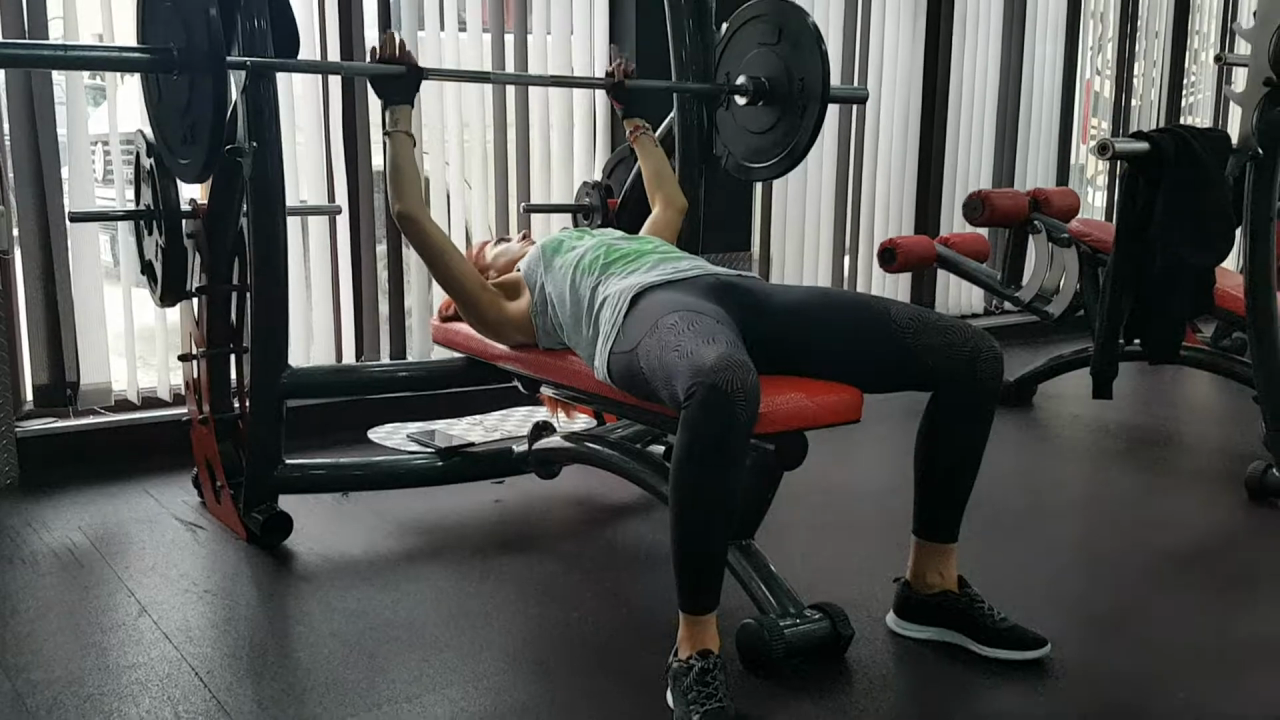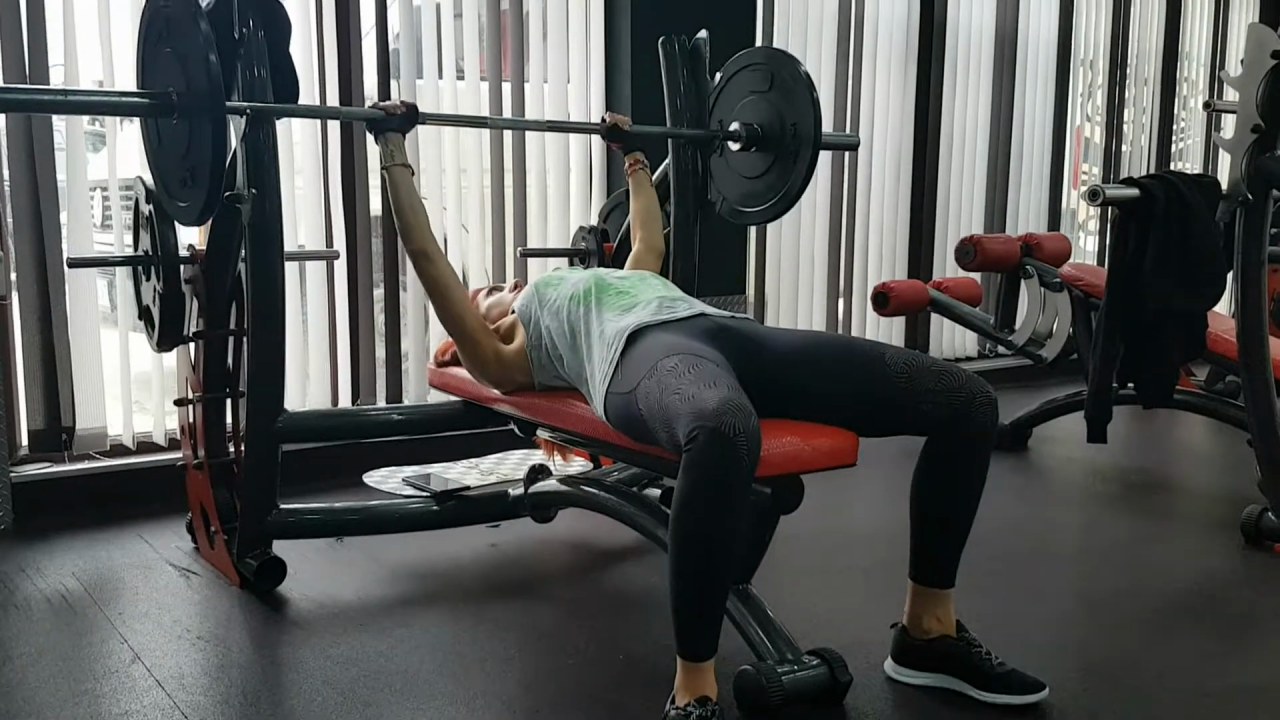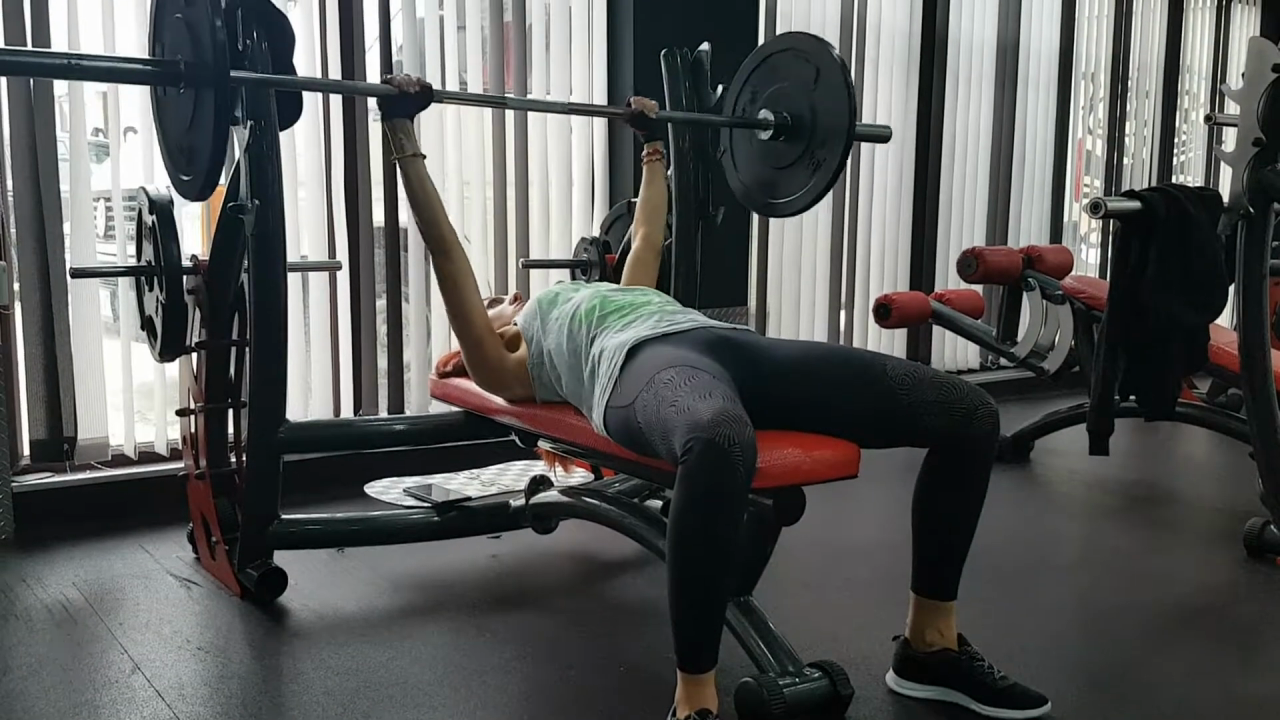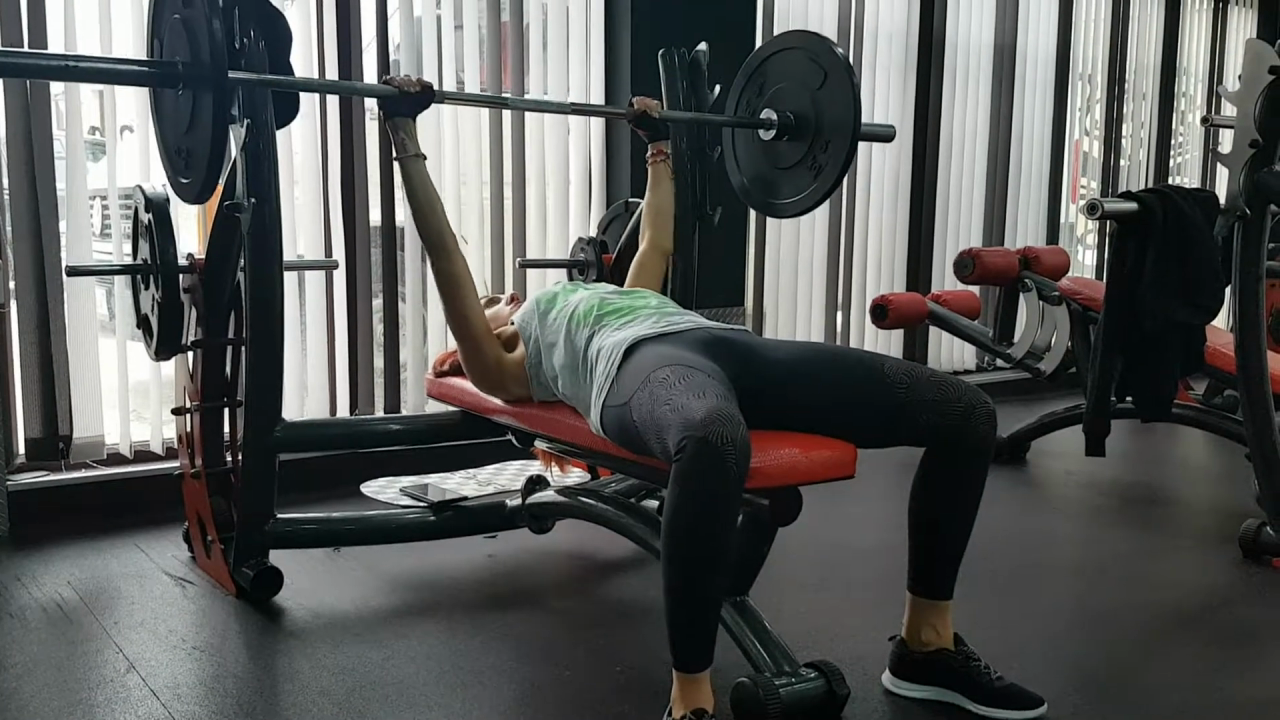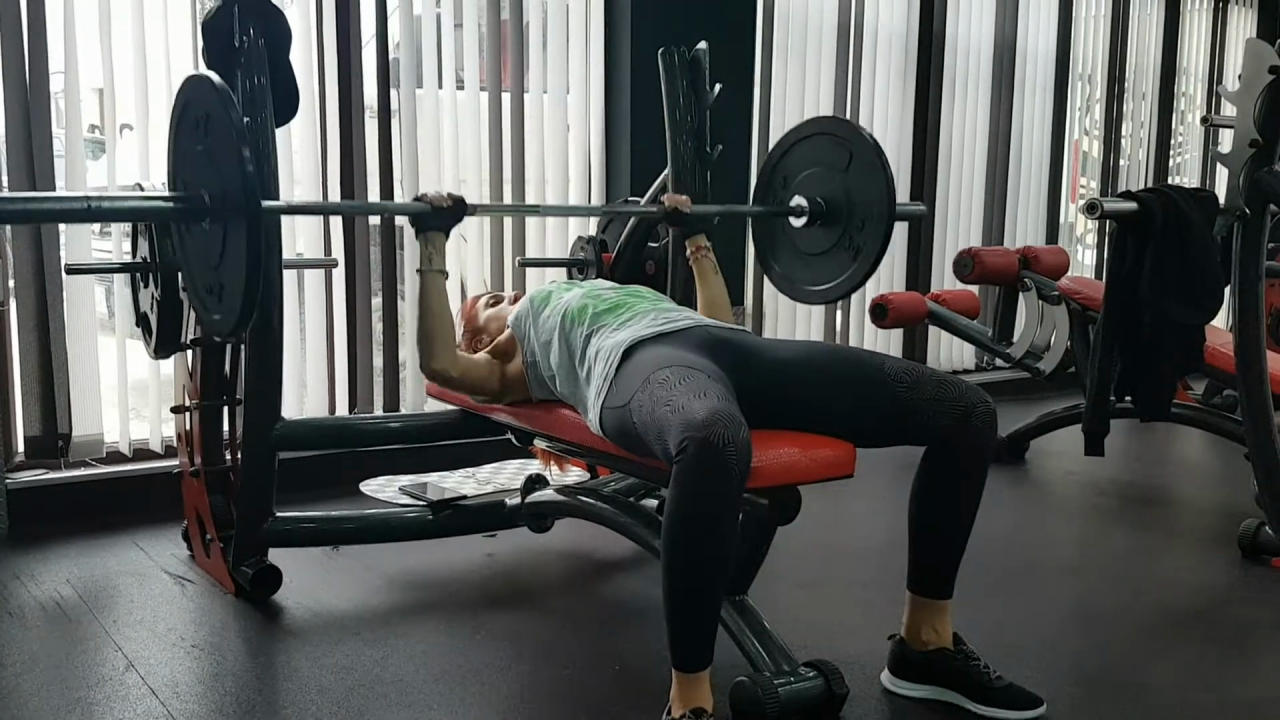
dt=0.7s
person 1, frame 1
left shoulder: (605, 249)
right shoulder: (511, 313)
left elbow: (671, 204)
right elbow: (413, 216)
left wrist: (632, 116)
right wrist: (398, 107)
left hip: (731, 290)
right hip: (648, 309)
left knee: (970, 357)
right knee: (722, 383)
left ankle: (931, 587)
right ankle: (694, 652)
person 1, frame 2
left shoulder: (593, 296)
right shoulder: (505, 358)
left elbow: (650, 246)
right elbow: (426, 256)
left wrist: (633, 155)
right wrist: (393, 148)
left knee: (966, 402)
right knee: (723, 430)
left ankle: (927, 632)
person 1, frame 3
left shoulder: (604, 308)
right shoulder: (507, 368)
left elbow: (647, 240)
right elbow: (447, 253)
left wrist: (653, 145)
right wrist: (403, 134)
left hip: (728, 344)
right hip: (646, 363)
left knee: (968, 414)
right knee: (719, 442)
left ankle: (929, 645)
person 1, frame 4
left shoulder: (604, 306)
right shoulder: (505, 370)
left elbow: (657, 247)
right elbow: (444, 256)
left wrist: (657, 145)
right wrist: (405, 135)
left hip: (728, 347)
left knee: (965, 413)
right knee: (714, 441)
left ankle: (926, 646)
person 1, frame 5
left shoulder: (595, 299)
right shoulder: (505, 367)
left elbow: (720, 322)
right elbow: (441, 364)
left wrist: (694, 236)
right wrist: (433, 243)
left hip: (722, 350)
left knee: (965, 413)
right knee: (713, 440)
left ankle: (925, 646)
